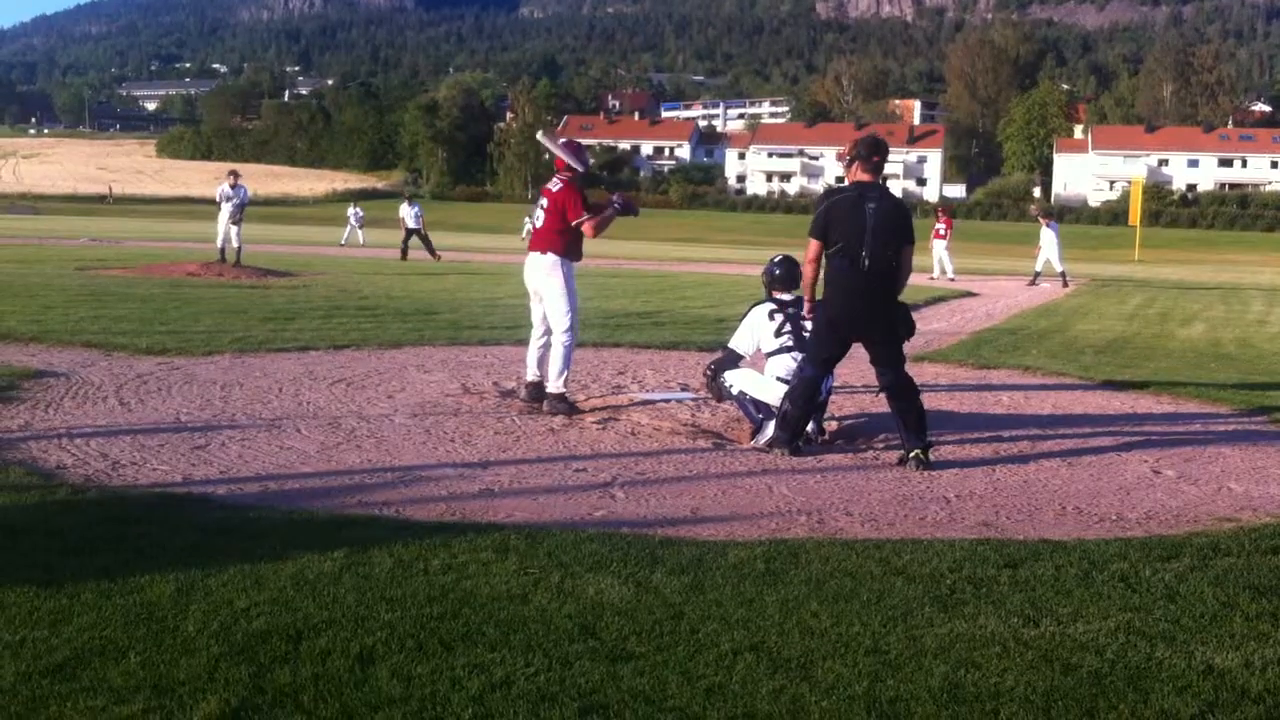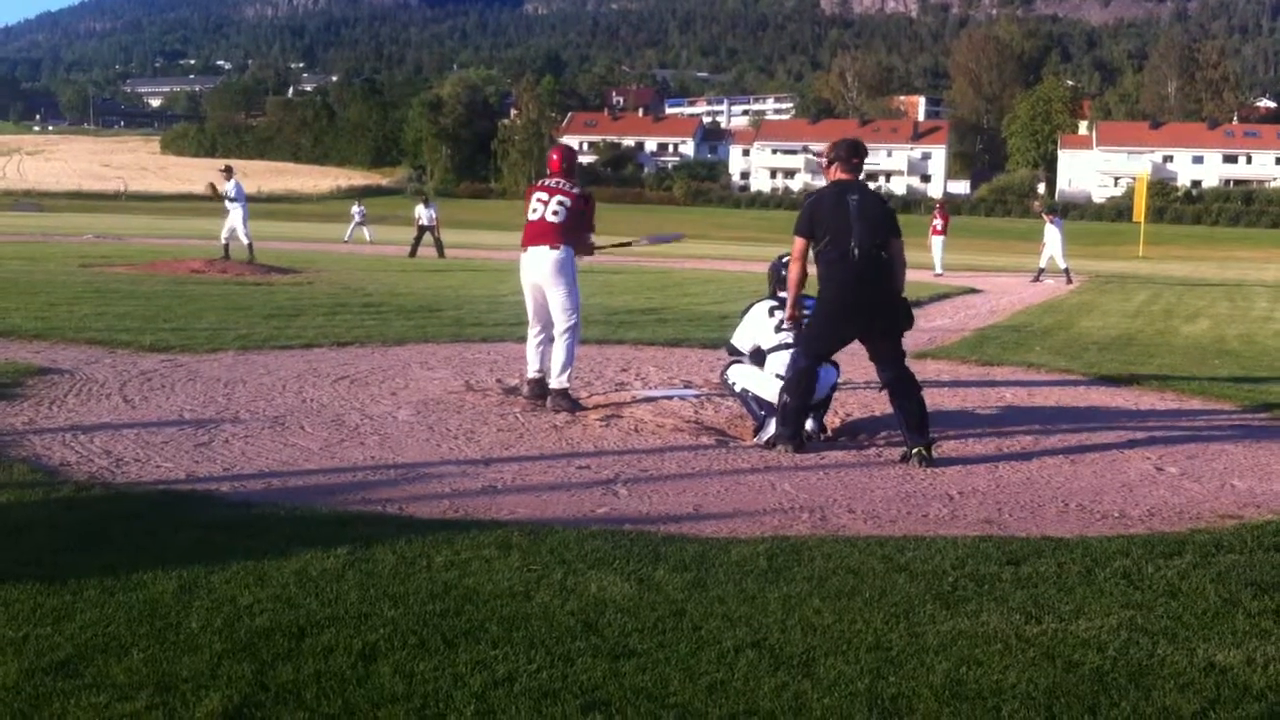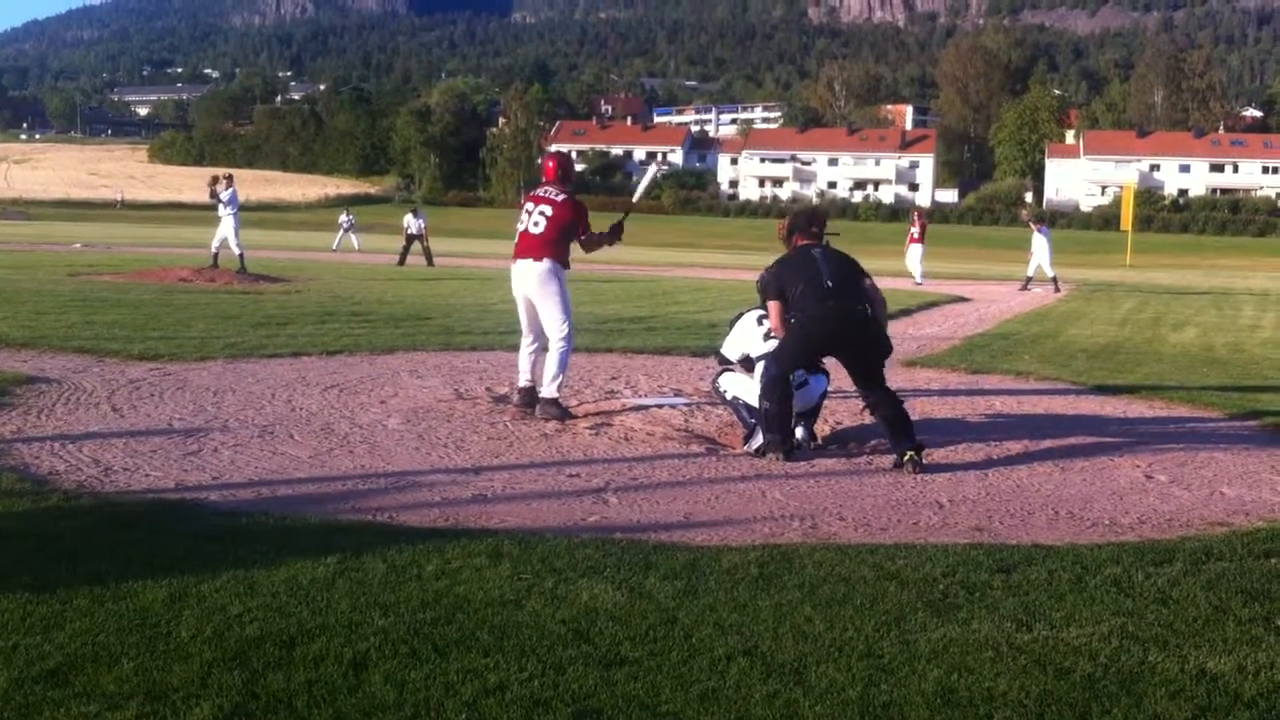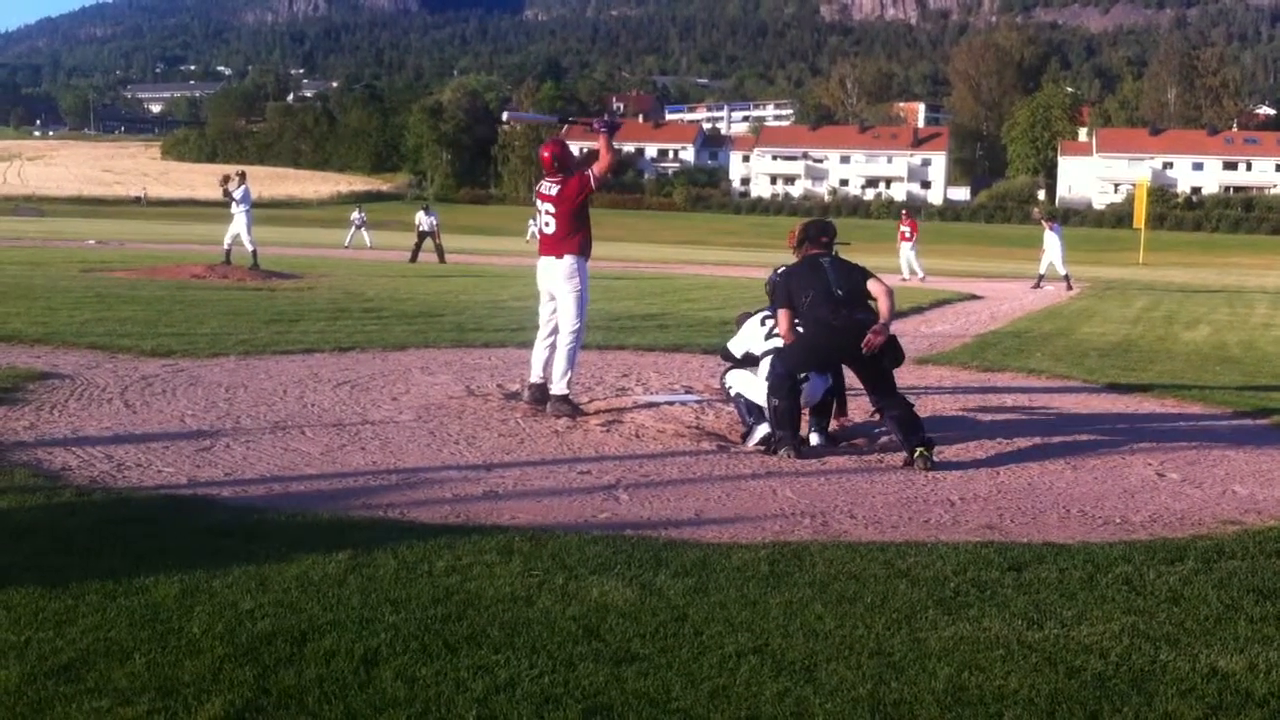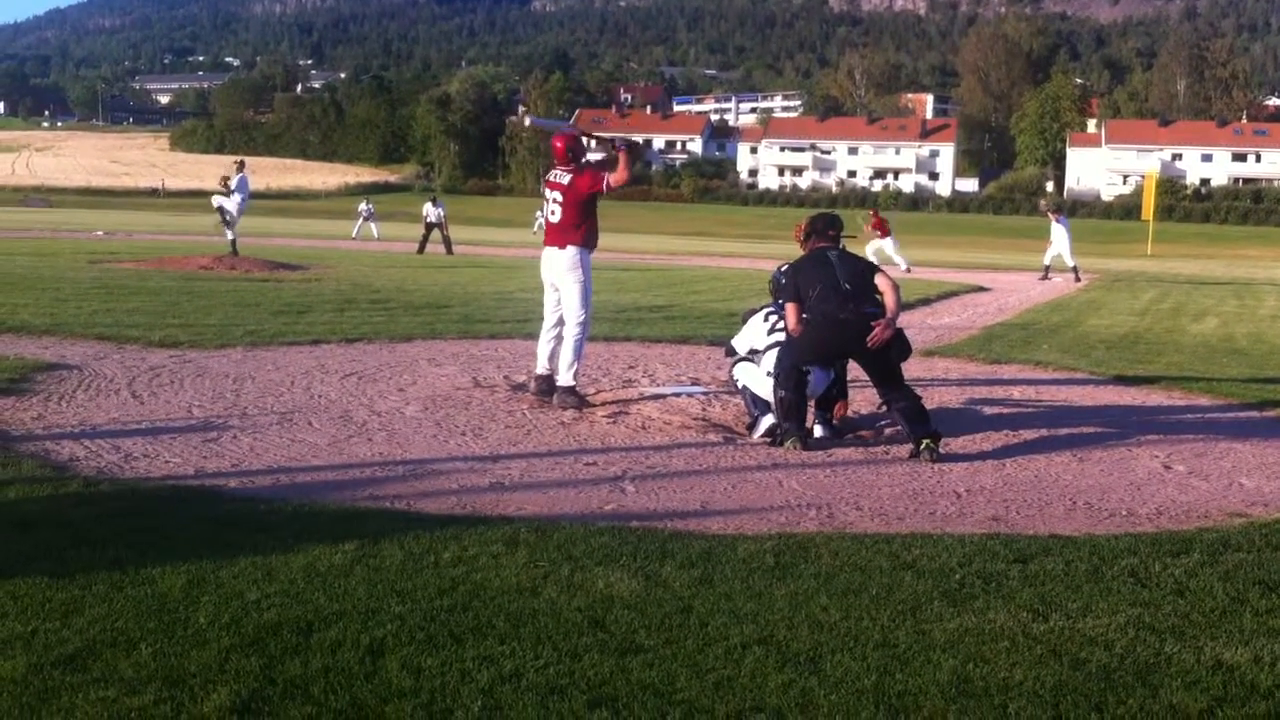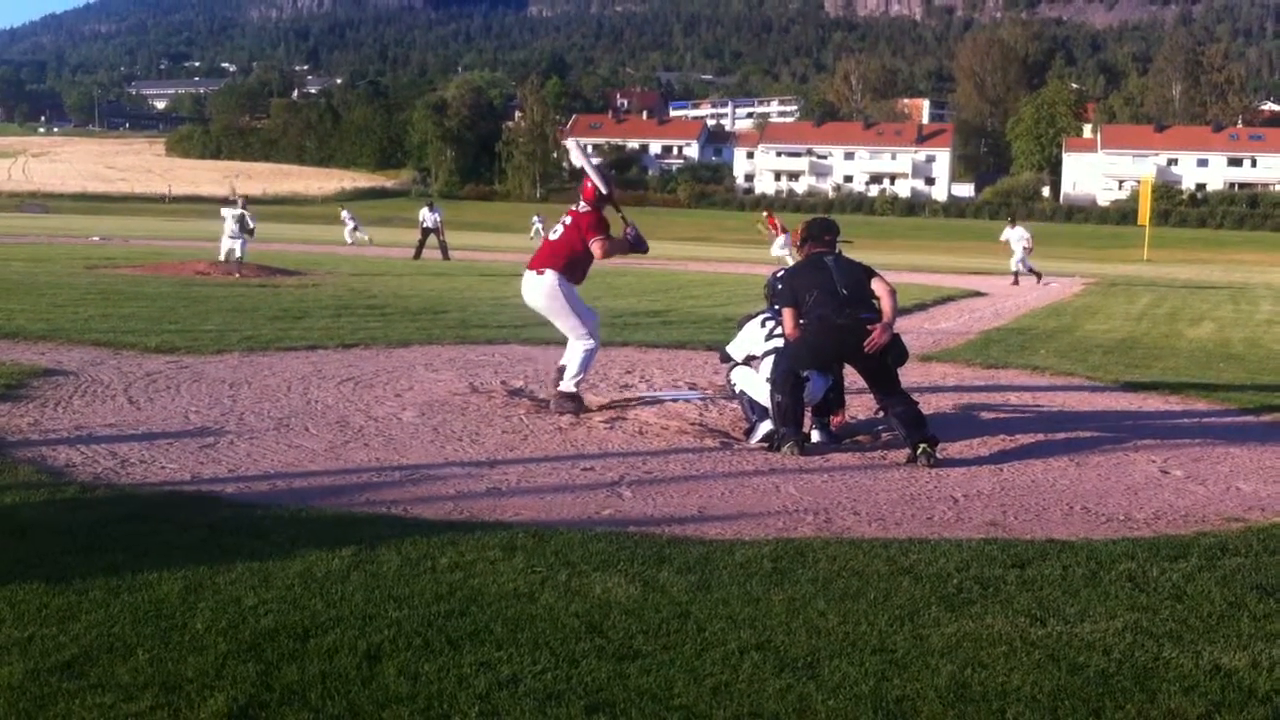
dt=0.7s
person 1, frame 1
left shoulder: (833, 202)
right shoulder: (898, 208)
left elbow: (812, 259)
right elbow: (905, 267)
left wrist: (809, 299)
left hip: (838, 305)
right hip: (881, 307)
left knee: (812, 370)
right knee: (894, 375)
left ankle: (784, 437)
right ankle: (916, 448)
person 1, frame 2
left shoulder: (817, 200)
right shoulder: (879, 202)
left elbow: (798, 257)
right elbow: (898, 259)
left wrist: (792, 303)
right wrist: (894, 301)
left hip: (835, 300)
right hip: (878, 300)
left knee: (804, 361)
right knee: (895, 370)
left ankle: (787, 435)
right ankle: (919, 444)
person 1, frame 3
left shoulder: (782, 265)
right shoulder: (843, 259)
left elbow: (777, 323)
right elbow: (877, 302)
left wrist: (798, 354)
right wrist: (879, 342)
left hip: (813, 325)
right hip: (856, 324)
left knee: (776, 371)
right knee: (876, 389)
left ankle: (776, 444)
right ankle: (908, 450)
person 1, frame 4
left shoulder: (791, 273)
right shoulder: (851, 268)
left elbow: (786, 330)
right elbow: (883, 291)
left wrist: (803, 356)
right wrist: (883, 325)
left hip: (823, 334)
right hip: (863, 334)
left knee: (782, 369)
right knee: (886, 394)
left ankle: (786, 442)
right ankle: (919, 447)
person 1, frame 5
left shoulder: (798, 267)
right shoulder: (858, 261)
left elbow: (794, 325)
right elbow: (889, 285)
left wrist: (811, 346)
right wrist: (890, 320)
left hip: (828, 327)
right hip: (870, 326)
left knee: (788, 362)
right knee: (893, 386)
left ankle: (791, 433)
right ankle: (926, 440)
person 1, frame 6
left shoulder: (794, 273)
right shoulder: (855, 266)
left elbow: (791, 329)
right elbow: (886, 290)
left wrist: (808, 350)
right wrist: (887, 324)
left hip: (824, 332)
right hip: (867, 332)
left knee: (784, 368)
right knee: (890, 391)
left ankle: (789, 438)
right ankle: (923, 445)
person 2, frame 1
left shoulder: (554, 186)
right shoulder: (570, 189)
left elbow: (586, 212)
right elbow: (591, 229)
left wrist: (614, 206)
right wrist: (615, 207)
left hip: (535, 263)
right hip: (553, 264)
left knee: (542, 329)
right knee: (564, 331)
left ankle: (532, 385)
right ankle: (555, 395)
person 2, frame 2
left shoulder: (535, 189)
right shoulder: (582, 197)
right elbow: (581, 243)
right wrist: (587, 247)
left hip: (528, 258)
right hip: (556, 259)
left knee: (538, 325)
right knee: (566, 327)
left ankle: (535, 382)
right ankle: (558, 392)
person 2, frame 3
left shoulder: (531, 197)
right shoulder: (571, 205)
right elbow: (588, 245)
right wrist: (610, 236)
left hip: (519, 269)
right hip: (544, 270)
left knee: (531, 335)
right knee: (560, 337)
left ankle: (524, 391)
right ankle: (547, 400)
person 2, frame 4
left shoulder: (542, 187)
right shoulder: (573, 187)
left elbow: (582, 166)
right elbow: (606, 163)
left wrist: (599, 139)
right wrist: (604, 133)
left hip: (545, 265)
right hip: (568, 266)
left knee: (547, 330)
right knee: (569, 333)
left ankle: (536, 386)
right ankle: (558, 396)
person 2, frame 5
left shoulder: (551, 178)
right shoulder: (583, 179)
right elbow: (621, 178)
left wrist: (613, 155)
right wrist: (623, 152)
left hip: (550, 256)
right hip: (572, 257)
left knee: (552, 322)
right knee: (575, 326)
left ankle: (542, 378)
right ankle: (564, 389)
person 2, frame 6
left shoulder: (578, 213)
right shoulder: (592, 218)
left elbow: (599, 246)
right elbow: (601, 252)
left wrist: (628, 243)
right wrist: (628, 240)
left hip: (532, 282)
right hip: (550, 283)
left knee: (589, 321)
right knee: (587, 341)
left ankle: (564, 370)
right ankle: (565, 395)
person 3, frame 1
left shoulder: (761, 311)
left elbow: (732, 356)
left wrist: (712, 370)
left hip: (780, 392)
left knee: (728, 375)
left ankle: (768, 423)
right ankle: (811, 423)
person 3, frame 2
left shoulder: (761, 308)
right shoulder: (814, 305)
left elbow: (734, 350)
left hip: (779, 389)
right hip: (816, 388)
left knee: (732, 372)
right knee: (831, 368)
left ankle: (770, 421)
right ankle: (813, 421)
person 3, frame 3
left shoulder: (751, 319)
left elbow: (724, 358)
right hip: (803, 394)
left knee: (722, 380)
right knee: (820, 374)
left ankle: (759, 429)
right ankle: (802, 429)
person 3, frame 4
left shoulder: (758, 319)
left elbow: (727, 354)
right wrist: (841, 403)
right hip: (809, 393)
left knee: (730, 376)
right knee: (829, 376)
left ankle: (758, 427)
right ankle: (818, 433)
person 3, frame 5
left shoulder: (761, 317)
left elbow: (730, 351)
right wrist: (842, 397)
left hip: (773, 388)
right hip: (811, 387)
left knee: (739, 367)
right knee: (833, 369)
left ankle: (763, 417)
right ankle: (823, 423)
person 3, frame 6
left shoulder: (758, 322)
left elbow: (725, 357)
right elbow: (835, 366)
right wrist: (839, 405)
left hip: (771, 394)
right hip: (810, 395)
left knee: (737, 371)
right knee: (829, 373)
left ankle: (761, 424)
right ankle: (820, 428)
